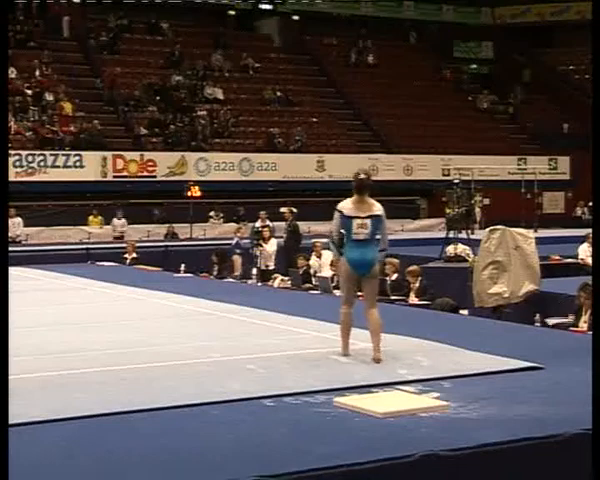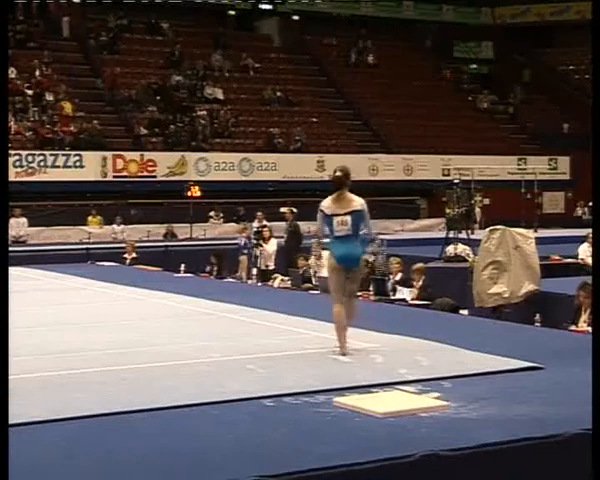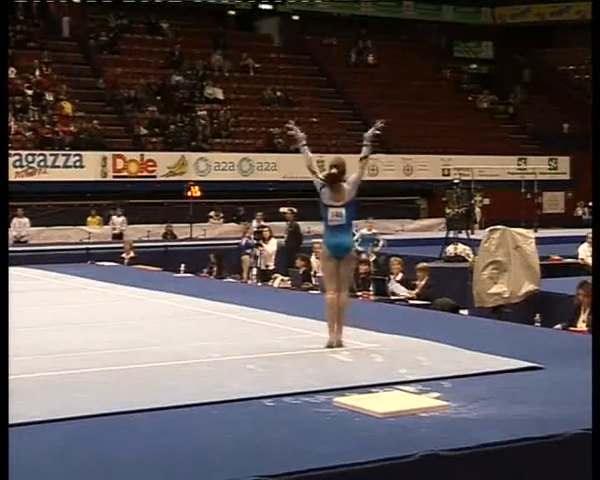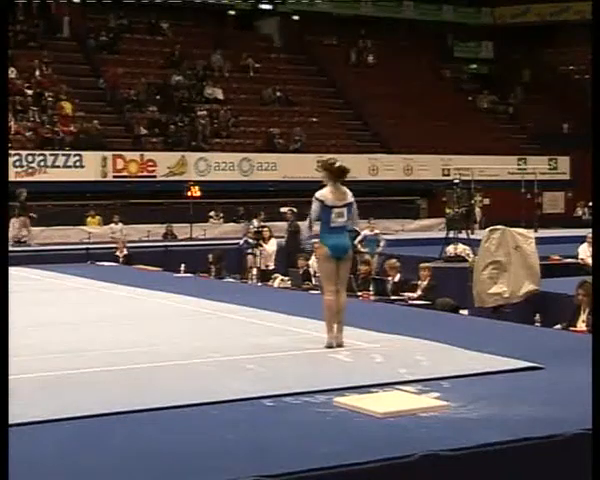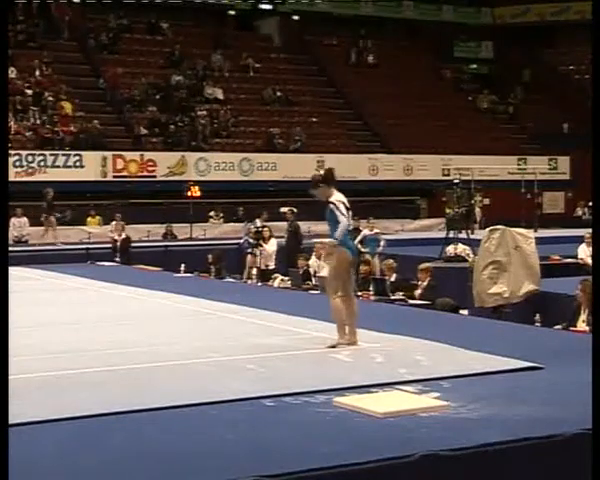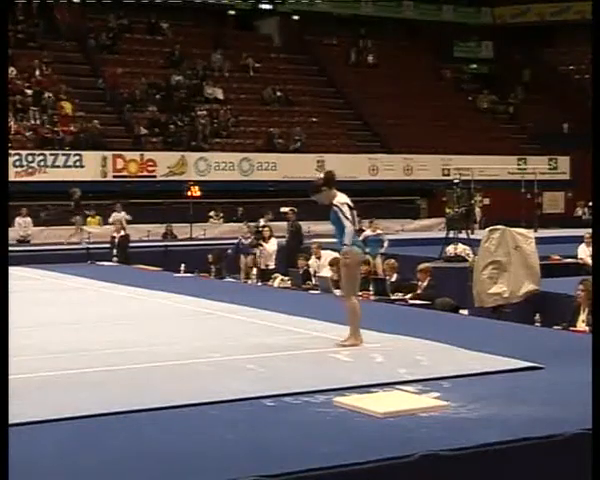
dt=0.5s
person 1, frame 1
left shoulder: (343, 206)
right shoulder: (378, 208)
left elbow: (335, 235)
right elbow: (383, 238)
left wrist: (340, 249)
right wrist: (380, 250)
left hip: (350, 258)
right hip: (370, 259)
left knee: (347, 304)
right knee: (372, 307)
left ankle: (345, 347)
right ankle: (376, 350)
person 1, frame 2
left shoulder: (325, 204)
right shoulder: (360, 202)
left elbow: (320, 231)
right elbow: (368, 229)
right wrist: (364, 245)
left hip: (337, 255)
right hip: (355, 253)
left knee: (338, 301)
right knee: (350, 298)
left ankle: (343, 345)
right ankle: (343, 339)
person 1, frame 3
left shoulder: (323, 188)
right shoulder: (349, 189)
left elbow: (309, 162)
right elbow: (362, 162)
left wrist: (301, 141)
right wrist: (368, 139)
left hip: (329, 245)
right hip: (346, 244)
left knee: (331, 291)
right knee: (343, 290)
left ankle: (332, 336)
right ankle: (339, 336)
person 1, frame 4
left shoulder: (321, 195)
right shoulder: (348, 194)
left elbow: (312, 219)
right elbow: (354, 219)
left wrist: (308, 232)
left hip: (327, 244)
right hip: (345, 244)
left knee: (329, 291)
right knee: (341, 290)
left ankle: (330, 335)
right ankle: (339, 334)
person 1, frame 5
left shoulder: (334, 200)
right shoulder: (338, 199)
left elbow: (344, 222)
left wrist: (333, 242)
right wrist: (333, 246)
left hip: (343, 250)
right hip: (347, 249)
left knee: (332, 293)
right knee: (347, 294)
left ankle: (342, 335)
right ankle: (351, 335)
person 1, frame 6
left shoulder: (338, 203)
right shoulder: (340, 200)
left elbow: (349, 226)
left wrist: (345, 249)
left hip: (351, 249)
right hip: (352, 249)
left knee: (349, 294)
right knee: (350, 294)
left ankle: (355, 336)
right ankle: (354, 335)
